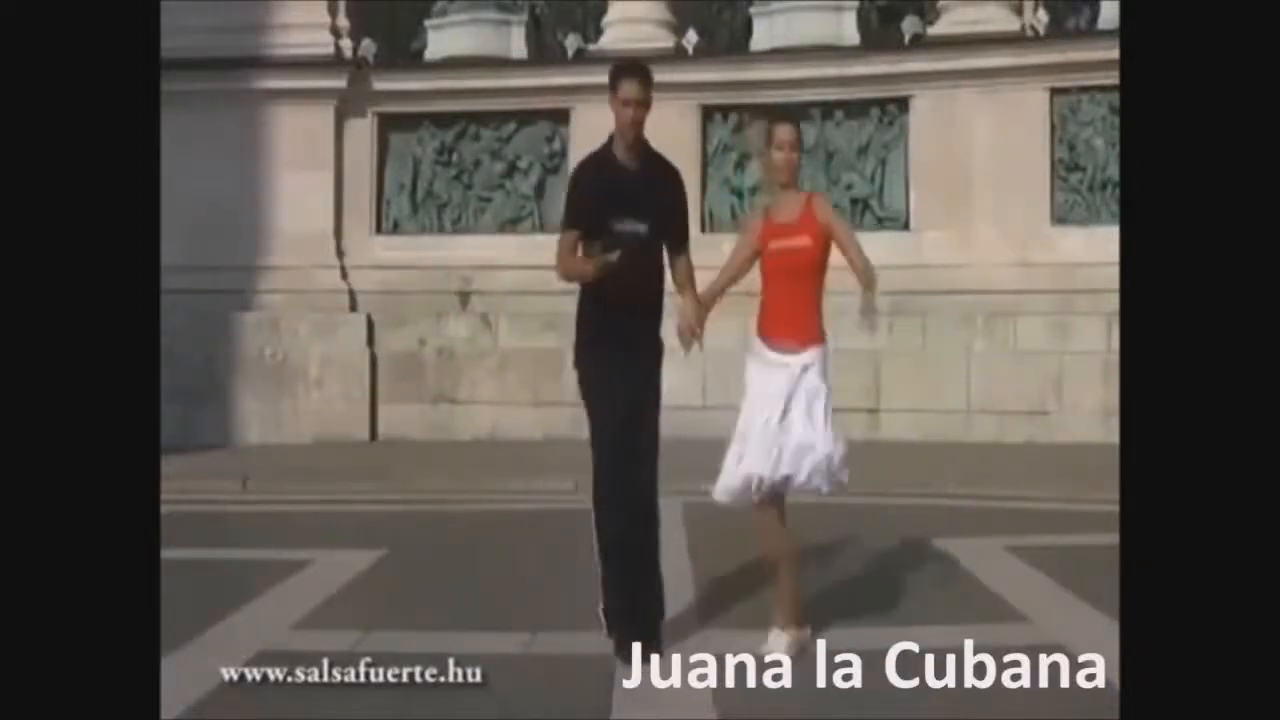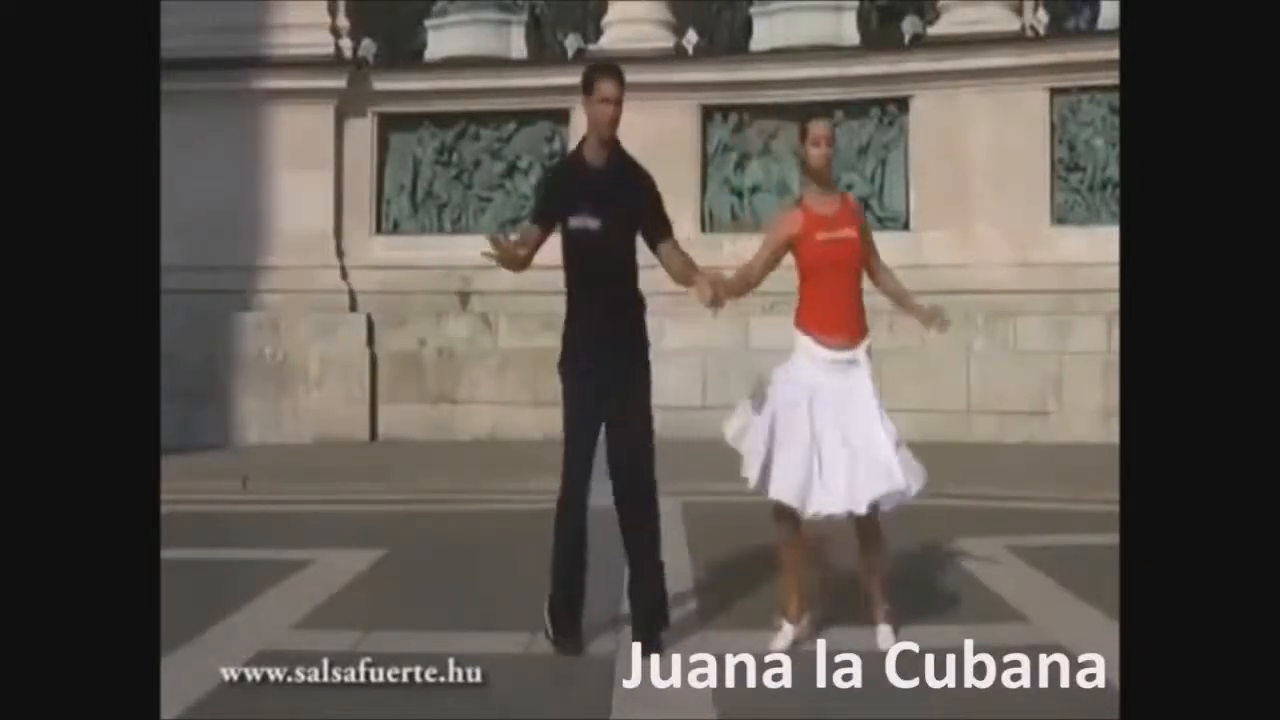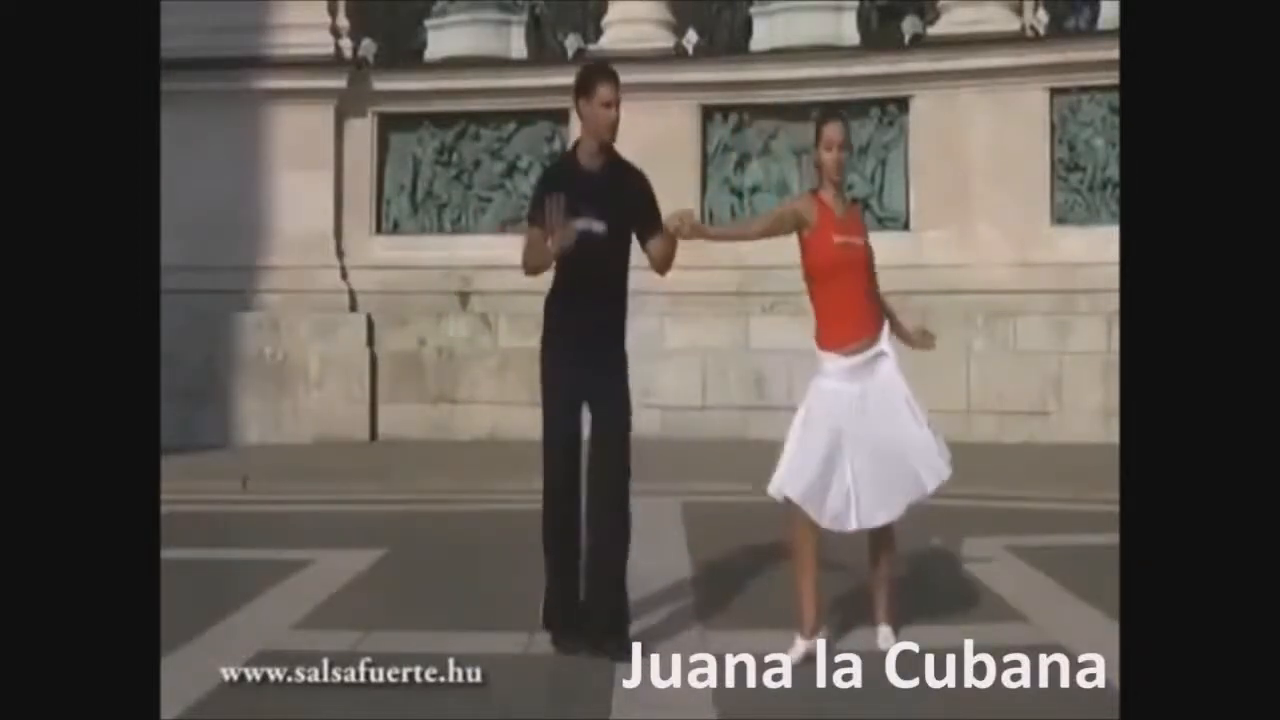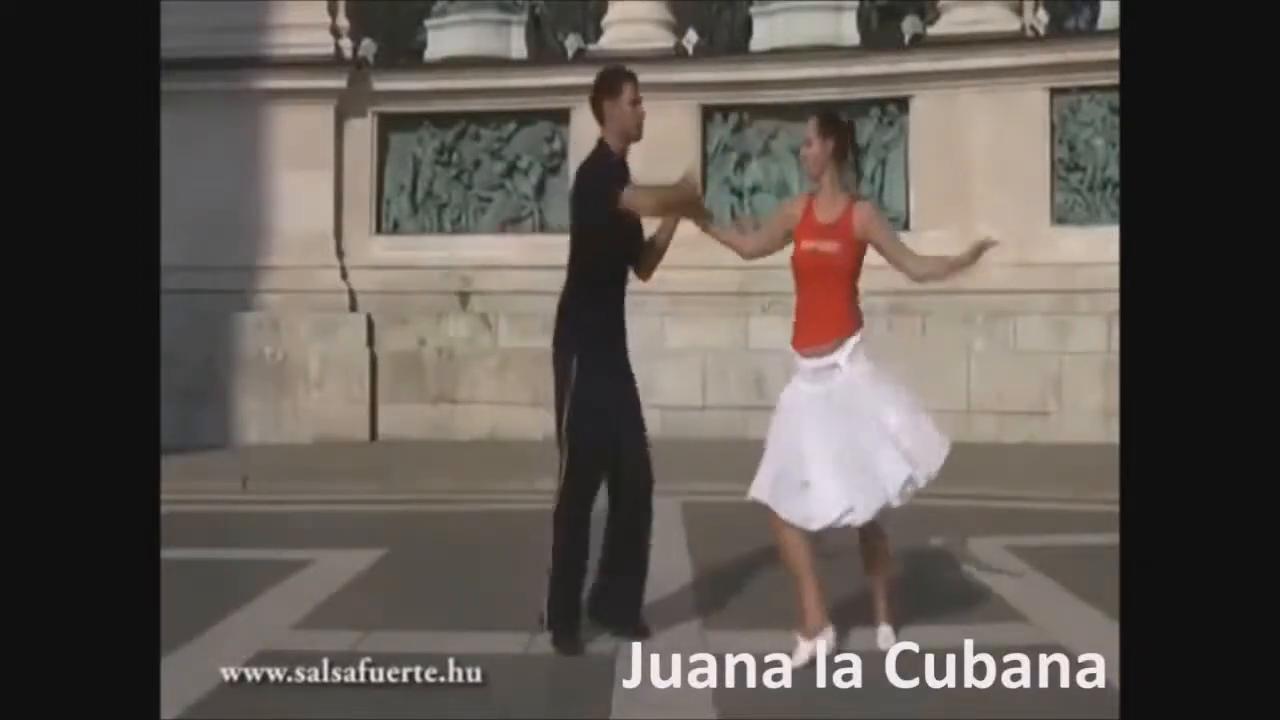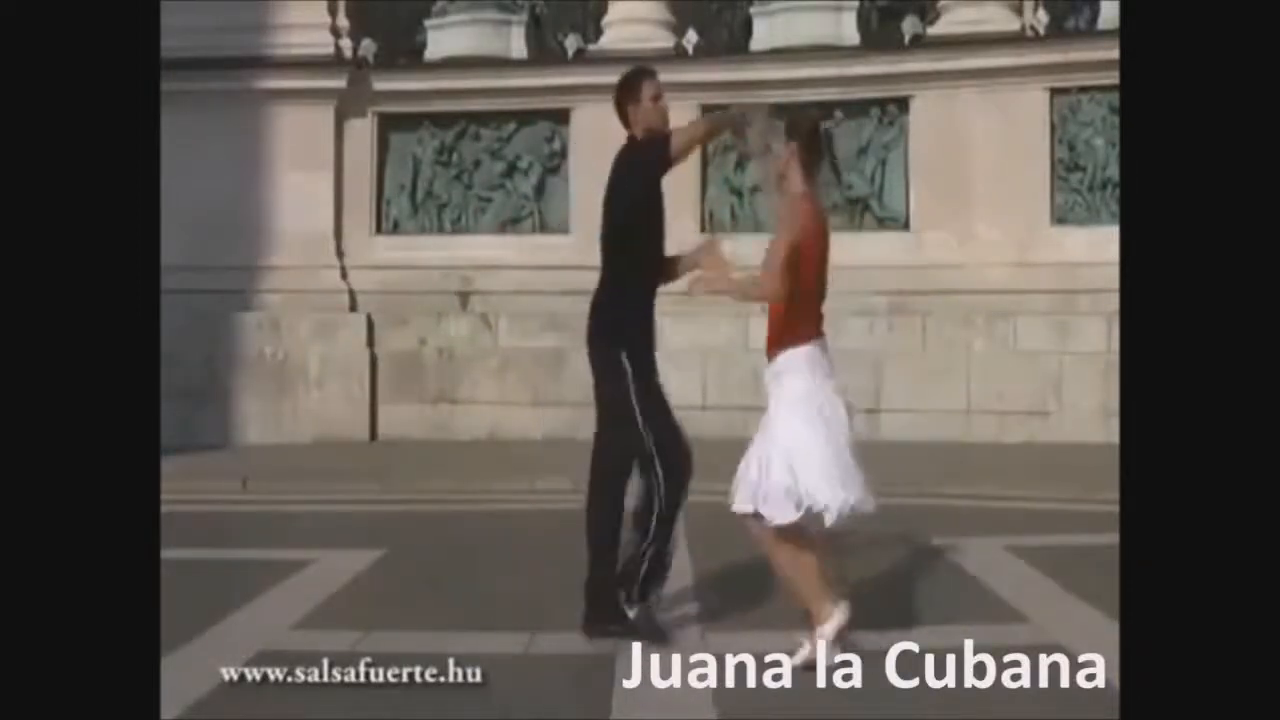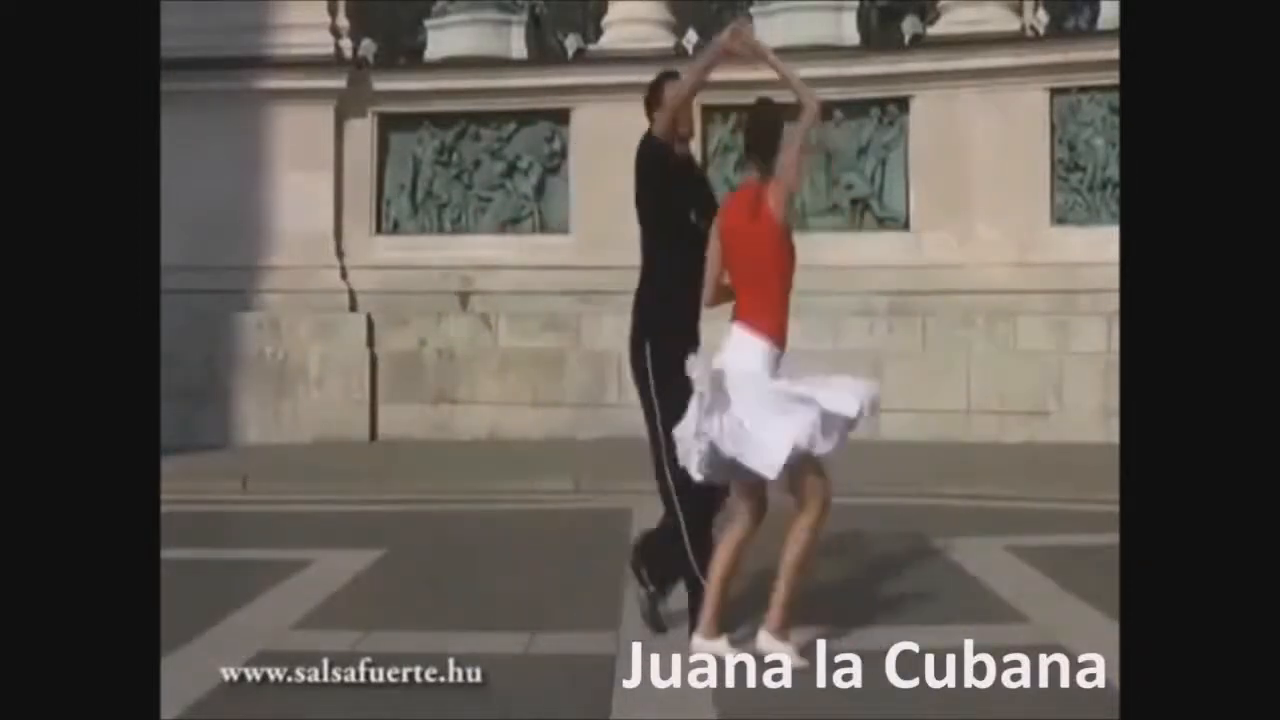
dt=0.3s
person 1, frame 1
left shoulder: (666, 177)
right shoulder: (590, 175)
left elbow: (678, 254)
right elbow: (565, 256)
left wrist: (690, 302)
right wrist: (580, 264)
left hip: (644, 343)
right hip: (598, 344)
left knee: (643, 476)
right knee: (610, 471)
left ankle: (644, 613)
right ankle: (619, 614)
person 1, frame 2
left shoulder: (637, 180)
right shoulder: (561, 177)
left elbow: (666, 250)
right elbow: (530, 242)
left wrist: (700, 278)
right wrist: (512, 254)
left hip: (629, 346)
right hip: (581, 346)
left knee: (636, 476)
right knee: (576, 478)
left ankle: (648, 614)
right ankle: (563, 614)
person 1, frame 3
left shoulder: (632, 180)
right shoulder: (555, 178)
left elbow: (658, 261)
right elbow: (532, 261)
left wrist: (670, 237)
right wrist: (549, 242)
left hip: (610, 346)
right hip: (564, 346)
left knee: (611, 474)
right knee: (561, 477)
left ankle: (606, 614)
right ankle: (562, 612)
person 1, frame 4
left shoulder: (624, 180)
right shoulder: (596, 174)
left elbow: (642, 266)
right elbow: (649, 202)
left wrist: (674, 220)
right wrist: (683, 200)
left hip: (612, 348)
right hip: (580, 348)
left knee: (632, 476)
right knee: (580, 480)
left ankle: (615, 597)
right ankle: (562, 613)
person 1, frame 5
left shoulder: (643, 174)
right shoulder: (635, 161)
right elbow: (697, 129)
left wrist: (693, 260)
right wrist: (735, 120)
left hip: (624, 340)
right hip: (620, 341)
left knee: (613, 472)
right knee: (668, 461)
left ankle: (604, 604)
right ankle: (632, 590)
person 1, frame 6
left shoulder: (696, 178)
right shoulder: (654, 162)
right elbow: (671, 105)
right wrist: (716, 53)
left hip: (683, 338)
right hip: (658, 340)
right knee: (682, 471)
left ankle: (657, 563)
right ankle: (703, 605)
person 2, frame 1
left shoulder: (819, 208)
right shoulder: (756, 224)
left elbow: (861, 263)
right elbow: (723, 281)
left wrist: (869, 299)
left hip: (806, 367)
right hip: (765, 364)
left knee: (772, 491)
right knee: (758, 492)
left ankle: (788, 617)
right ankle: (789, 619)
person 2, frame 2
left shoulder: (853, 208)
right shoulder: (791, 218)
right elbow: (753, 273)
left wrist: (919, 310)
right wrist: (721, 289)
left hip: (853, 366)
right hip: (809, 364)
left knee: (865, 502)
right knee: (788, 500)
left ankle: (880, 613)
right ankle: (793, 614)
person 2, frame 3
left shoulder: (856, 218)
right shoulder: (804, 209)
right elbow: (756, 228)
left wrist: (906, 332)
right wrist: (698, 230)
left hip: (878, 368)
right hip: (833, 373)
left knee: (883, 505)
right knee: (802, 499)
left ankle: (882, 618)
right ankle: (808, 627)
person 2, frame 4
left shoulder: (862, 214)
right shoulder: (797, 211)
left elbow: (917, 268)
right elbow: (750, 245)
left wrist: (964, 259)
right wrist: (702, 220)
left hip: (847, 367)
right hip: (806, 375)
left knee: (866, 506)
right knee: (779, 503)
left ankle: (883, 618)
right ankle: (815, 627)
person 2, frame 5
left shoulder: (791, 218)
right shoulder: (815, 213)
left elbow: (769, 287)
left wrist: (716, 280)
left hip: (795, 374)
right hip: (803, 371)
left knee: (771, 516)
right knee: (788, 515)
left ankle: (825, 606)
right ankle: (819, 621)
person 2, frame 6
left shoulder: (727, 211)
right shoulder: (777, 196)
left elbow: (708, 294)
right elbow: (813, 111)
right wrist: (772, 60)
left hip: (740, 360)
right hip: (755, 364)
left knee: (750, 508)
right knee: (815, 495)
left ankle: (707, 630)
right ankle: (775, 627)
